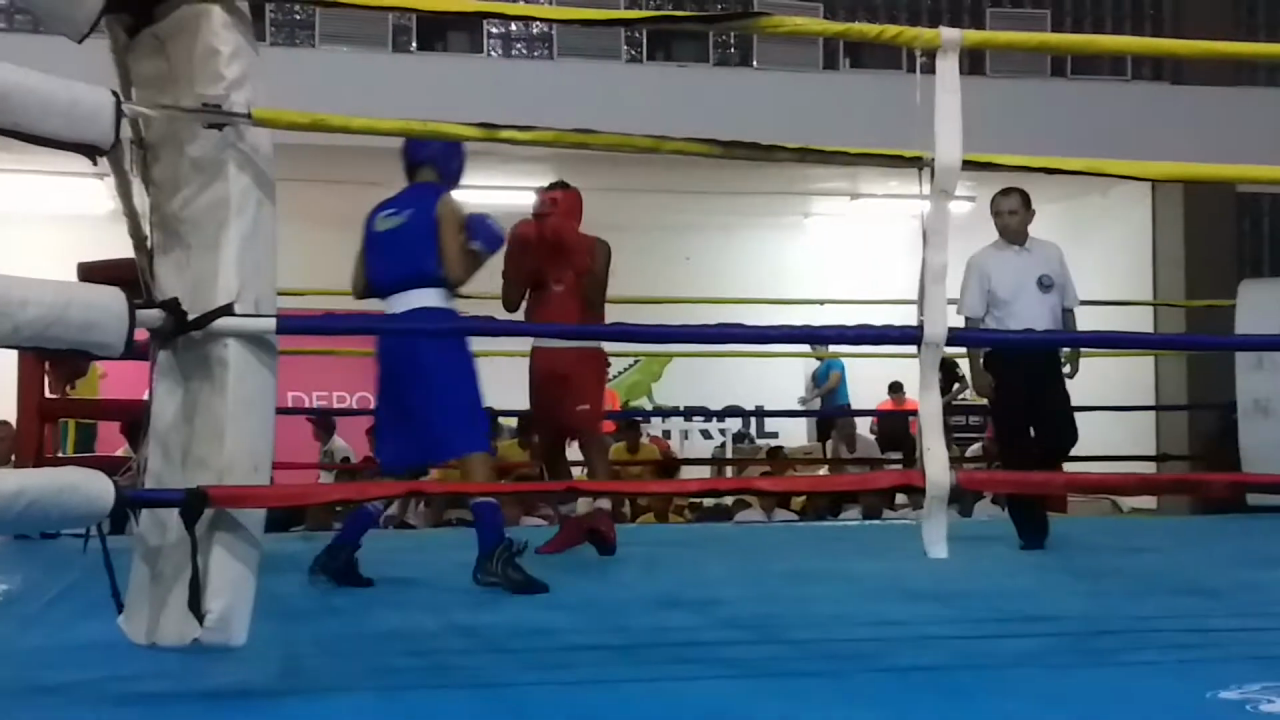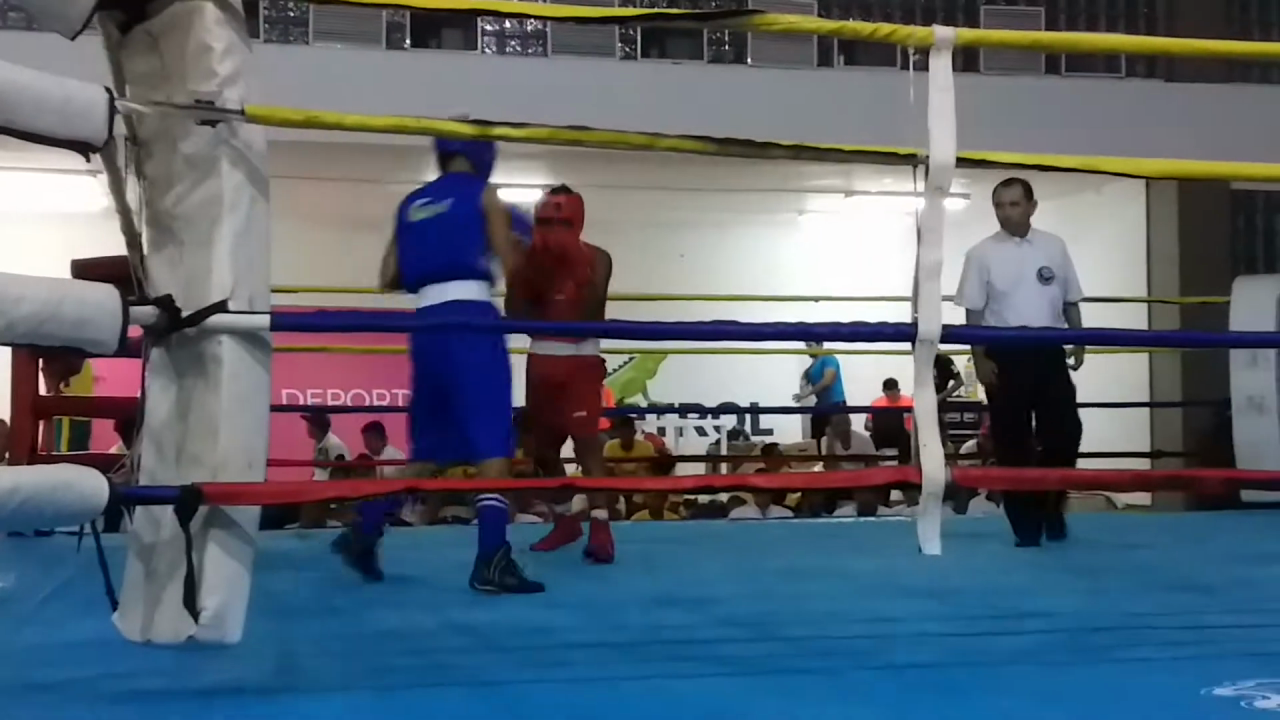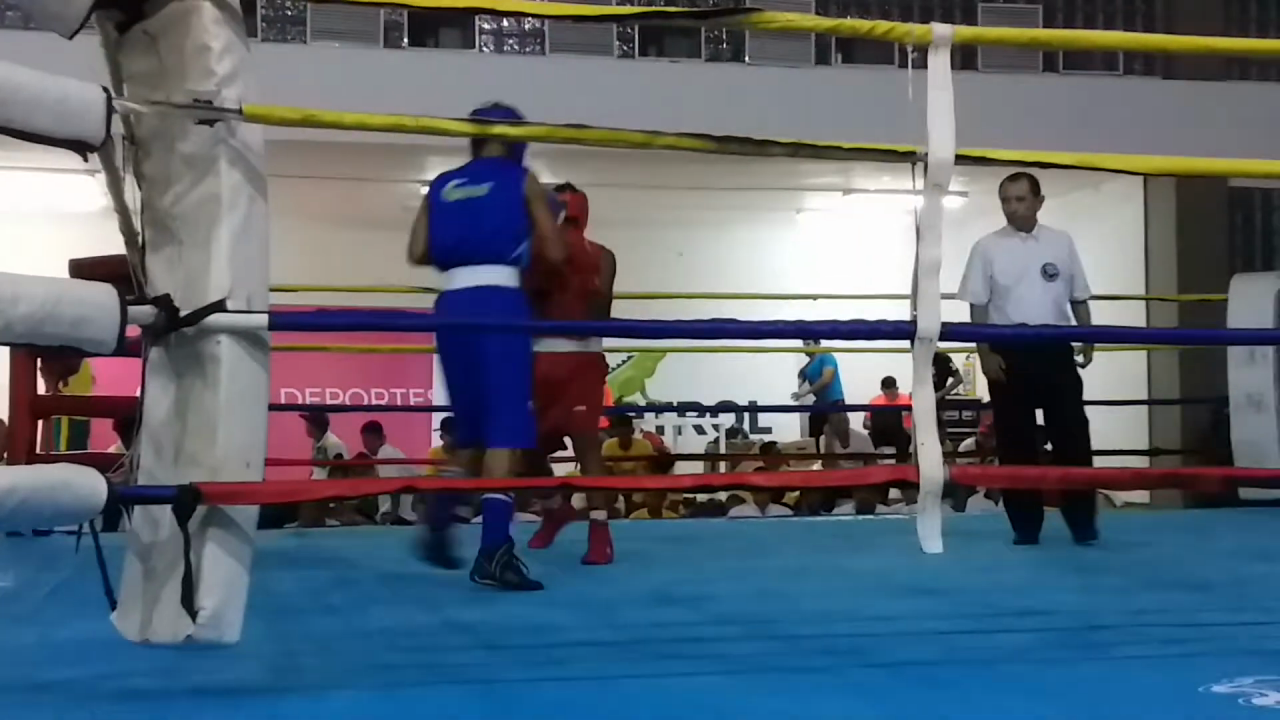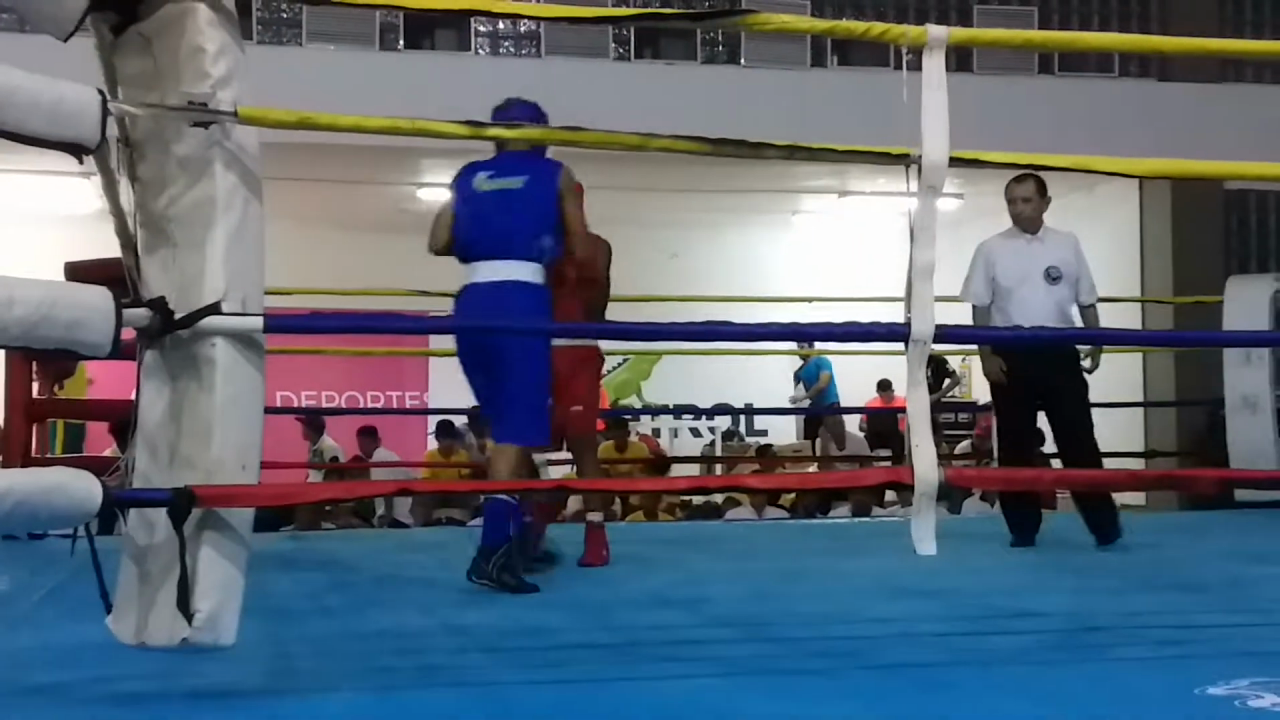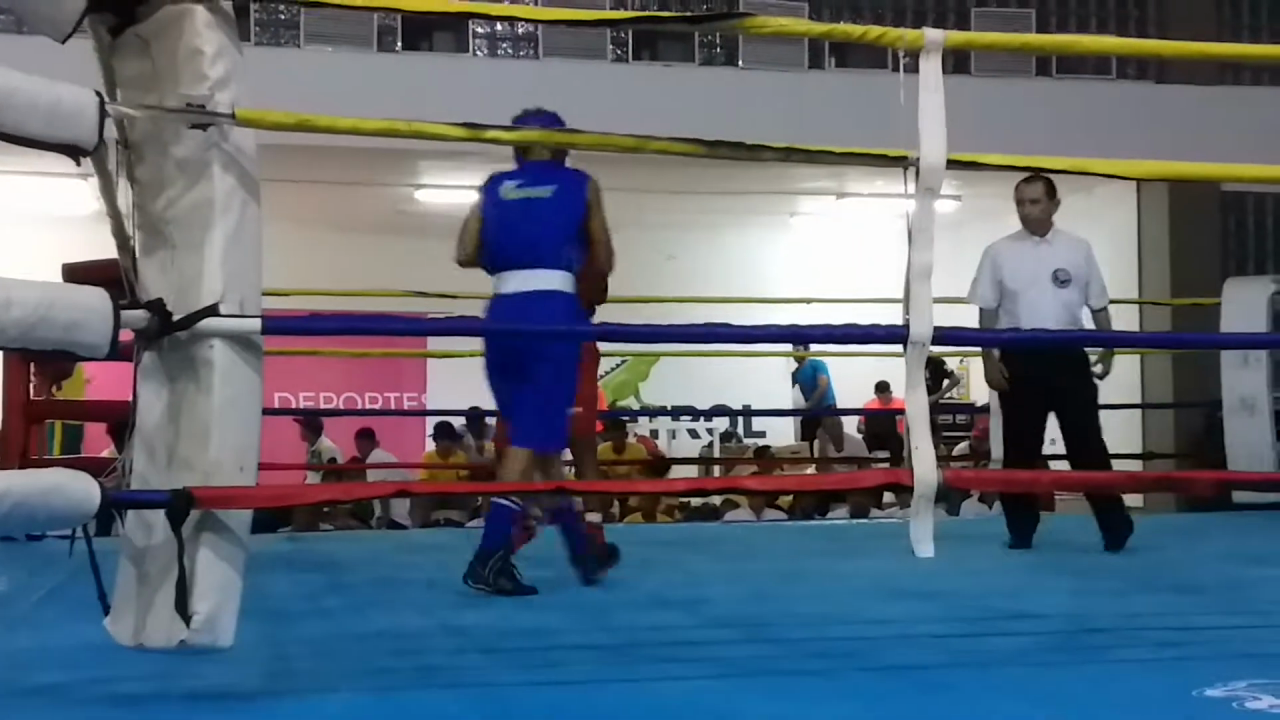
dt=0.1s
person 1, frame 1
left shoulder: (381, 214)
right shoulder: (443, 206)
left elbow: (361, 288)
right elbow: (456, 275)
right wrist: (480, 252)
left hip: (395, 333)
right hip: (436, 328)
left knee: (397, 456)
right knee: (472, 443)
left ankle: (339, 553)
right ankle: (494, 556)
person 1, frame 2
left shoulder: (411, 203)
right shoulder: (482, 195)
left elbow: (388, 278)
right elbow: (510, 264)
right wrist: (515, 244)
left hip: (427, 323)
right hip: (470, 320)
left knee: (430, 450)
right knee: (494, 443)
left ankle: (363, 534)
right ankle: (493, 560)
person 1, frame 3
left shoulder: (441, 187)
right shoulder: (523, 180)
left elbow: (416, 253)
right elbow: (555, 253)
right wrist: (520, 242)
left hip: (452, 308)
right hip: (499, 304)
left knee: (475, 431)
right knee: (508, 433)
left ankle: (438, 524)
right ankle: (494, 554)
person 1, frame 4
left shoulder: (468, 177)
right shoulder: (555, 174)
left elbow: (439, 242)
right elbow: (580, 251)
left hip: (473, 302)
right hip: (521, 299)
left knee: (505, 425)
right knee: (518, 429)
left ankle: (509, 538)
right ankle: (493, 554)
person 1, frame 5
left shoulder: (494, 189)
right shoulder: (580, 185)
left elbow: (466, 254)
right elbow: (602, 266)
left hip: (504, 313)
right hip: (552, 310)
left knee: (527, 436)
right knee: (536, 438)
left ankle: (583, 546)
right ankle: (489, 558)
person 2, frame 1
left shoulder: (595, 248)
right shoulder: (532, 248)
left elbow: (594, 305)
right elbow: (510, 303)
left wrist: (578, 257)
right wrist: (516, 255)
left hip: (584, 354)
right hip: (544, 356)
left knee: (587, 428)
right knee: (550, 445)
left ankle: (601, 518)
right ankle: (571, 522)
person 2, frame 2
left shoulder: (595, 258)
right shoulder: (531, 258)
left elbow: (594, 315)
right elbow: (513, 314)
left wrist: (579, 270)
right wrist: (523, 272)
left hip: (581, 361)
right hip: (541, 362)
left knee: (586, 438)
right knee: (543, 451)
left ankle: (600, 528)
right ankle: (565, 523)
person 2, frame 3
left shoulder: (600, 257)
right shoulder: (536, 257)
left elbow: (600, 317)
left wrist: (586, 274)
right wrist: (534, 272)
left hip: (584, 360)
right hip: (543, 360)
left knee: (585, 437)
right knee: (531, 445)
left ankle: (599, 531)
right ankle: (555, 510)
person 2, frame 4
left shoulder: (595, 248)
left elbow: (597, 307)
left wrist: (585, 266)
left hip: (579, 352)
left knee: (581, 436)
left ankle: (595, 532)
right ankle: (539, 509)
person 2, frame 5
left shoulder: (584, 239)
right shoulder: (518, 241)
left elbow: (596, 296)
right elbow: (512, 298)
left wrist: (581, 259)
right wrist: (526, 260)
left hip: (574, 347)
right hip: (532, 346)
left knee: (578, 435)
right knee: (513, 439)
left ankle: (592, 532)
right ankle: (517, 520)
person 3, frame 1
left shoulder: (1051, 254)
right shoulder: (982, 261)
left elbow: (1066, 307)
right elbow: (972, 321)
left wrist: (1074, 349)
right wrist: (976, 368)
left hip: (1046, 359)
right hip: (1005, 361)
left knee: (1060, 436)
right knee: (1016, 445)
left ankle: (1023, 509)
right ankle: (1031, 526)
person 3, frame 2
left shoulder: (1054, 246)
right shoulder: (983, 253)
left elbow: (1070, 301)
right elbow: (974, 311)
left wrist: (1079, 341)
right wrist: (979, 357)
left hip: (1049, 353)
right hip: (1005, 355)
left knee: (1065, 433)
right knee: (1013, 442)
left ankle: (1050, 511)
right ankle: (1026, 525)
person 3, frame 3
left shoulder: (1061, 243)
right shoulder: (987, 248)
left elbow: (1078, 298)
right elbow: (978, 306)
left wrist: (1087, 339)
right wrist: (985, 352)
left hip: (1055, 350)
right hip: (1009, 352)
left knee: (1072, 432)
right knee: (1016, 440)
left ankle: (1081, 517)
right ankle: (1026, 523)
person 3, frame 4
left shoulder: (1068, 245)
right shoulder: (991, 249)
left elbow: (1086, 301)
right elbow: (980, 308)
left wrist: (1097, 344)
right wrist: (987, 354)
left hip: (1059, 353)
right hip: (1012, 356)
left knee: (1078, 437)
right knee: (1016, 444)
left ankle: (1103, 522)
right ankle: (1022, 526)
person 3, frame 5
left shoulder: (1078, 248)
right shoulder: (999, 252)
left elbow: (1097, 304)
right elbow: (987, 311)
left wrist: (1109, 349)
right wrist: (990, 358)
left hip: (1069, 356)
right hip: (1020, 359)
left knee: (1086, 441)
right knee: (1021, 447)
left ankle: (1115, 526)
right ankle: (1021, 528)
